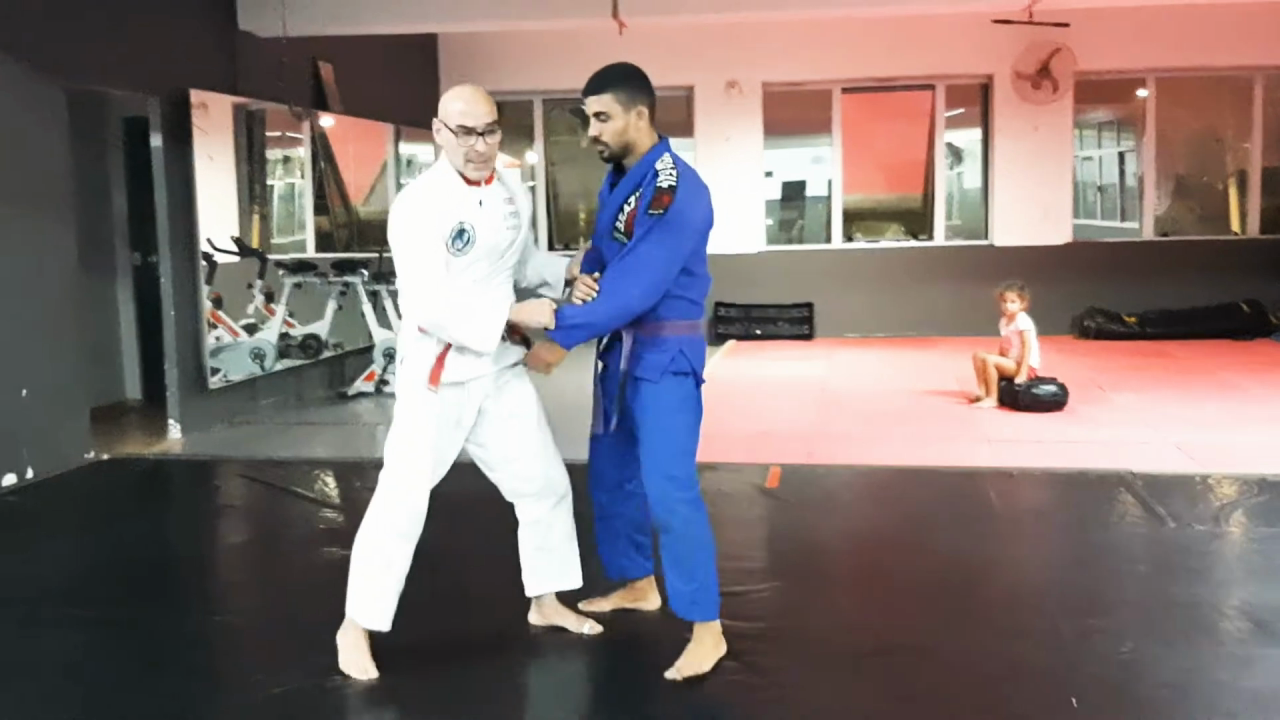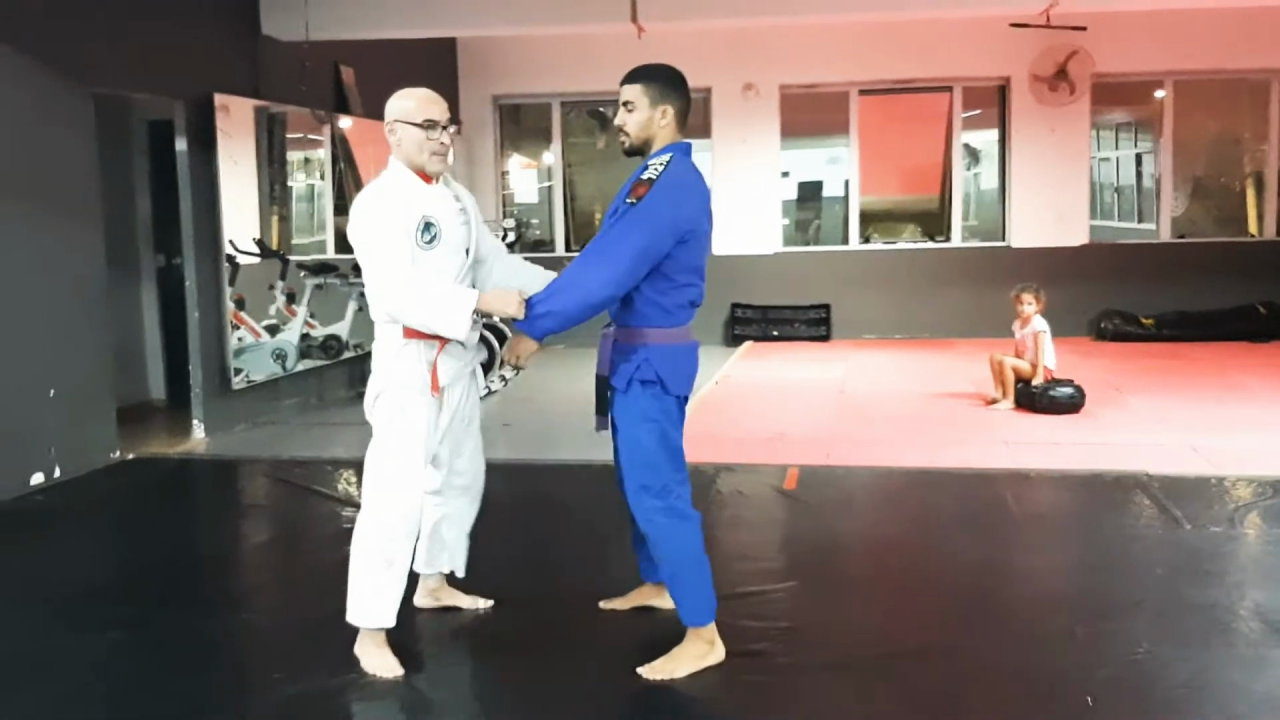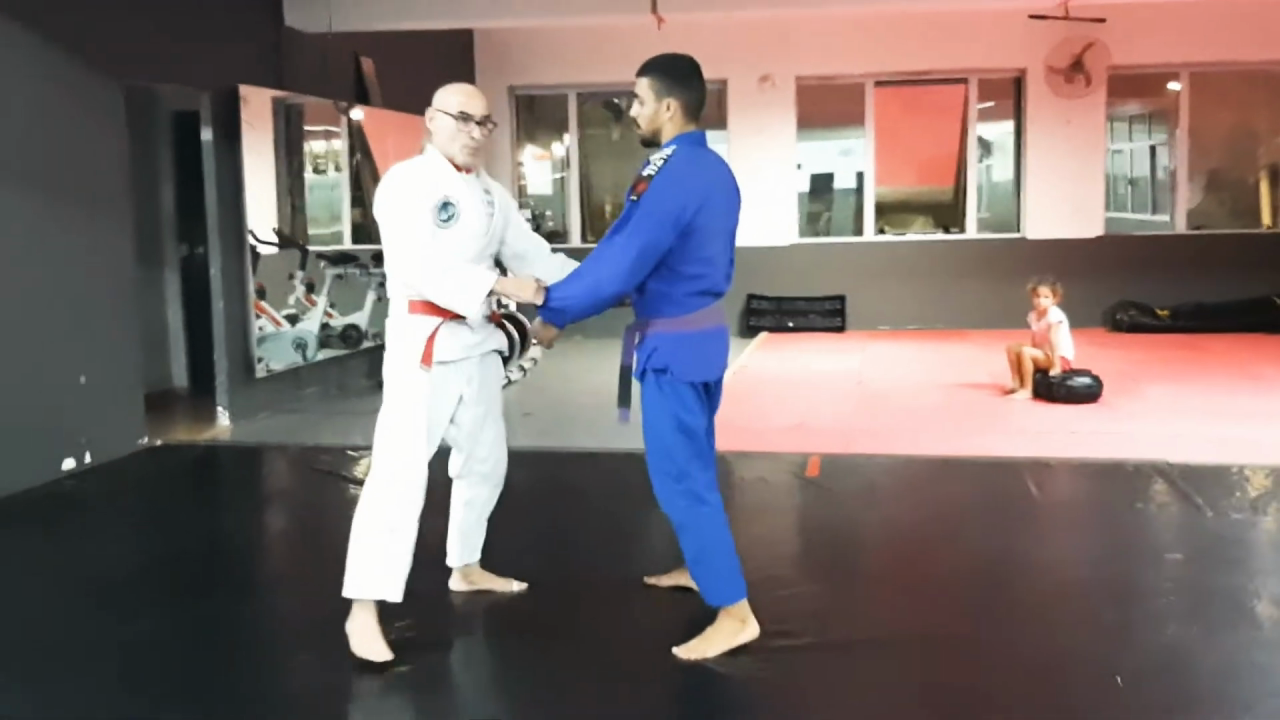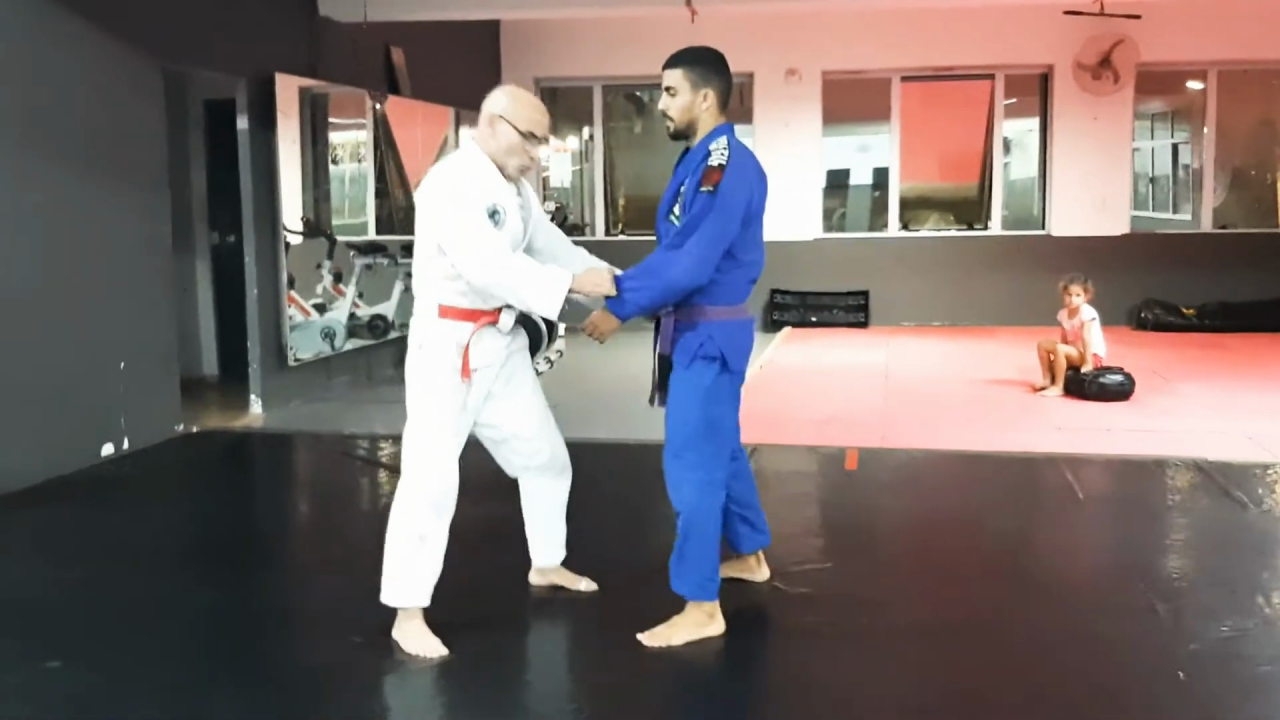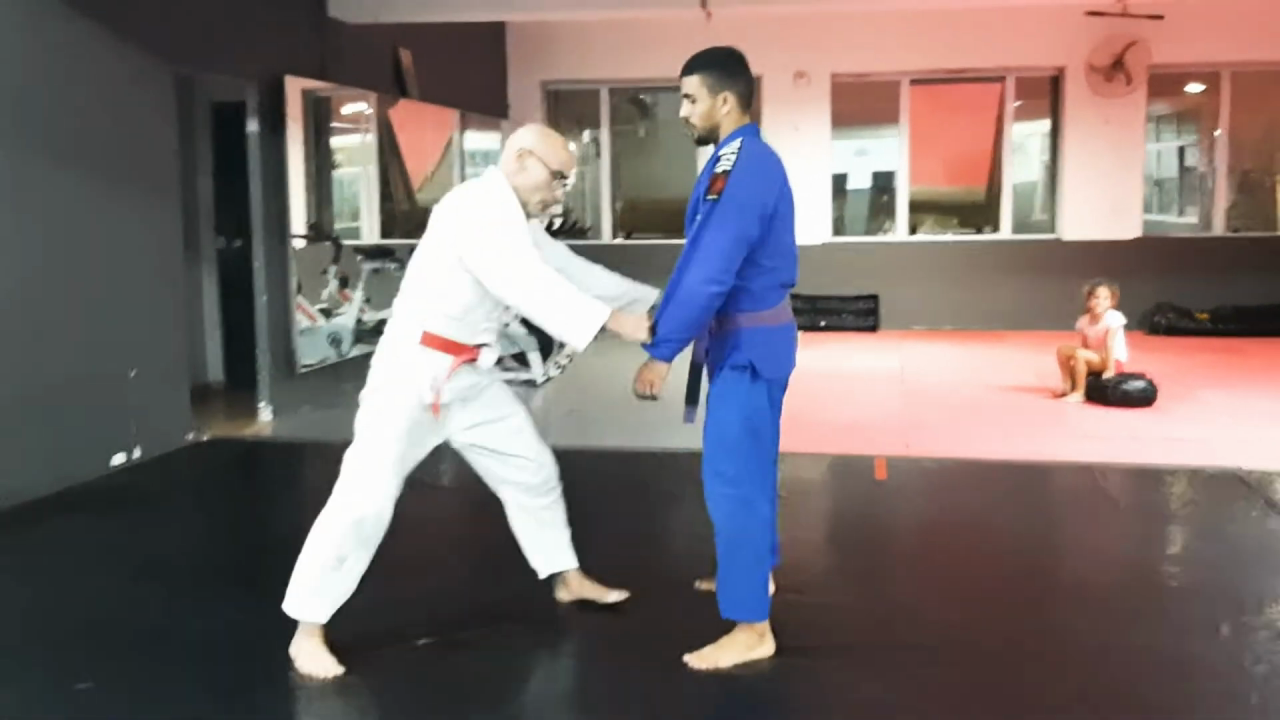
dt=0.5s
person 1, frame 1
left shoulder: (676, 189)
right shoulder: (618, 177)
left elbow: (638, 284)
left wrist: (561, 335)
right wrist: (583, 280)
left hip: (667, 355)
right hip: (621, 348)
left knee: (669, 490)
right knee: (611, 476)
left ankle: (705, 625)
right ankle: (638, 583)
person 1, frame 2
left shoulder: (663, 184)
right shoulder: (677, 179)
left elbow: (605, 270)
left wrist: (532, 326)
right wrist: (546, 308)
left hip: (649, 357)
right hip: (654, 350)
left knee: (658, 492)
right knee: (645, 481)
left ankle: (703, 635)
right ankle: (660, 583)
person 1, frame 3
left shoulder: (666, 177)
right shoulder: (716, 170)
left elbow: (615, 264)
left wrist: (552, 312)
right wrist: (631, 291)
left hip: (673, 343)
right hip: (703, 333)
left knee: (682, 478)
right knee: (691, 466)
left ankle: (734, 612)
right ankle: (702, 567)
person 1, frame 4
left shoulder: (727, 166)
right shoulder: (699, 159)
left elbow: (691, 263)
right elbow: (674, 250)
left wrist: (618, 305)
right wrist: (621, 287)
left hip: (709, 334)
right hip: (698, 331)
left knee: (692, 466)
right knee: (721, 450)
left ankle: (702, 608)
right ankle: (750, 555)
person 1, frame 5
left shoulder: (739, 169)
right shoulder: (749, 159)
left elbow: (709, 272)
right elbow: (703, 262)
left wrist: (659, 352)
right wrist: (664, 329)
left hip: (747, 340)
right hip: (754, 333)
left knee: (733, 480)
right knee: (749, 468)
left ankle: (752, 628)
right ankle: (754, 572)
person 2, frame 1
left shoulder: (513, 193)
right shoulder: (418, 202)
right elbow: (427, 302)
left wrist: (569, 269)
right wrist: (513, 314)
left hip: (499, 363)
right hip: (435, 366)
left knee: (543, 481)
right knee: (405, 495)
left ankle: (545, 601)
right ankle: (357, 626)
person 2, frame 2
left shoulder: (456, 198)
right shoulder: (379, 202)
left elbow: (495, 264)
right elbow: (400, 295)
right wrist: (482, 303)
left hip: (456, 360)
right hip: (408, 364)
left knee: (460, 480)
right knee: (396, 495)
left ankle: (432, 582)
right ankle: (371, 630)
person 2, frame 3
left shoulder: (493, 194)
right shoulder: (406, 181)
left elbow: (535, 257)
right elbow: (420, 266)
right wrist: (497, 284)
left hip: (477, 343)
right hip: (422, 345)
left knee: (484, 462)
right knee: (401, 472)
left ankle: (465, 566)
right ankle: (365, 609)
person 2, frame 4
left shoulder: (518, 192)
right shoulder: (450, 182)
left elbow: (560, 252)
right elbow: (488, 264)
left wrist: (625, 286)
right wrist: (574, 283)
left hip: (502, 346)
right hip: (446, 347)
left knee: (544, 456)
right knee: (431, 479)
left ankle: (547, 565)
right ankle: (409, 613)
person 2, frame 5
left shoulder: (511, 221)
right shoulder: (473, 208)
left elbow: (560, 275)
right elbow: (526, 287)
left wrist: (654, 305)
right wrist: (610, 319)
left hip: (470, 375)
right hip: (415, 370)
left knee: (532, 468)
right knee: (365, 496)
left ankle: (567, 578)
right ankle: (309, 629)
